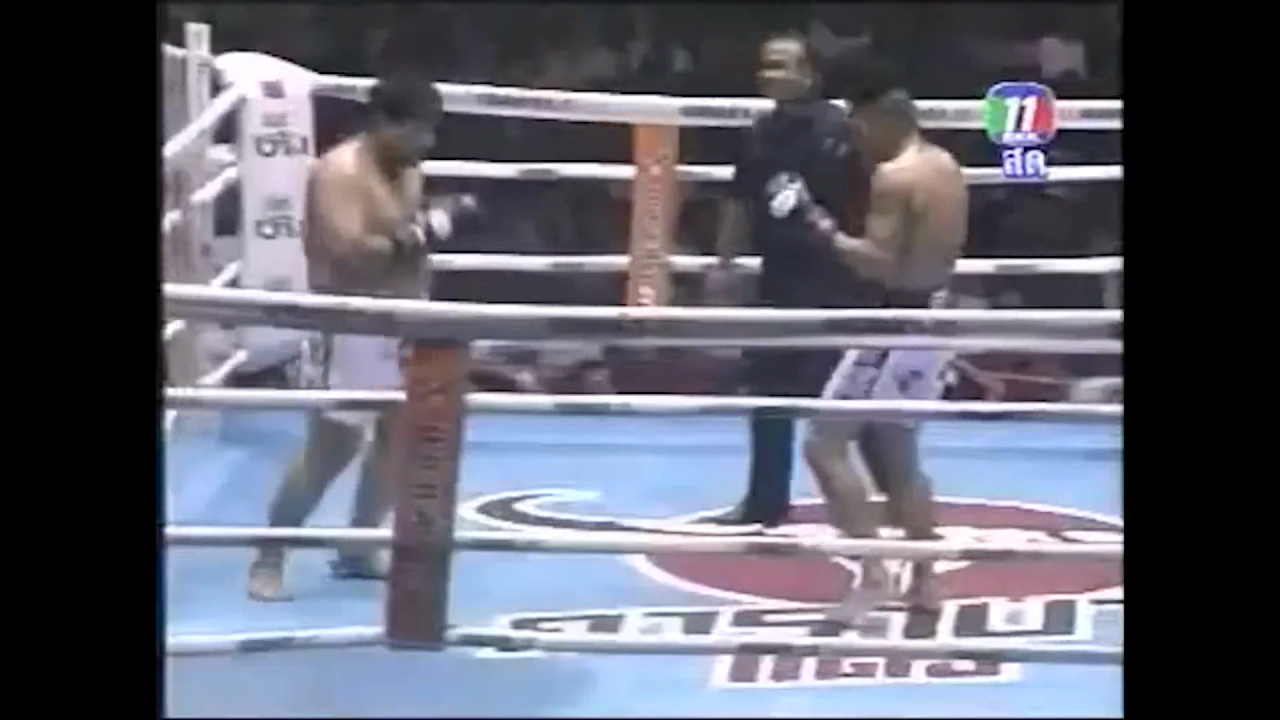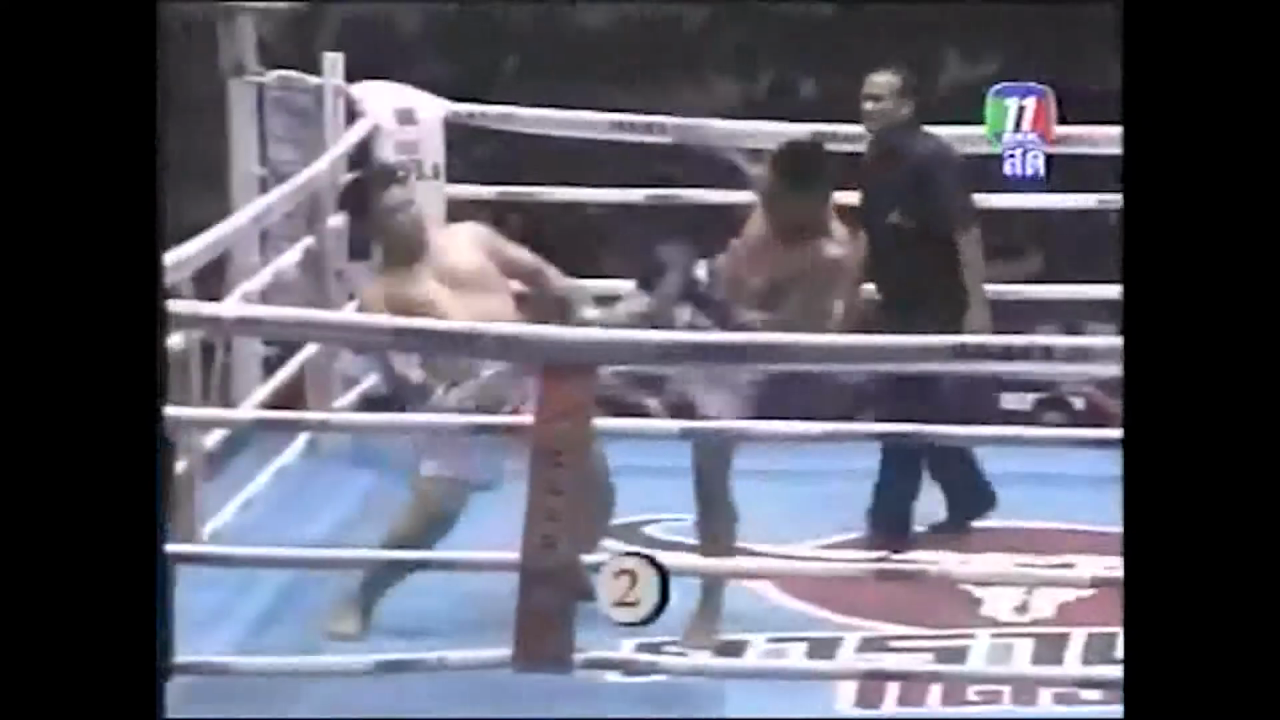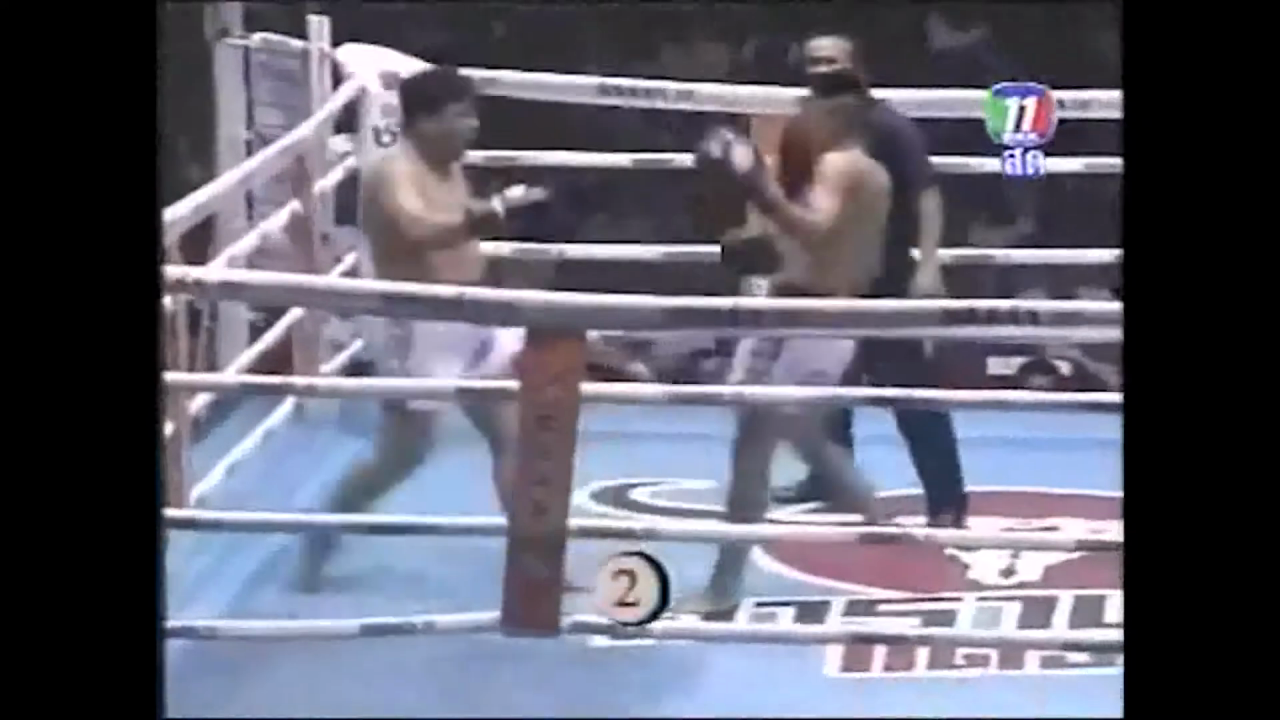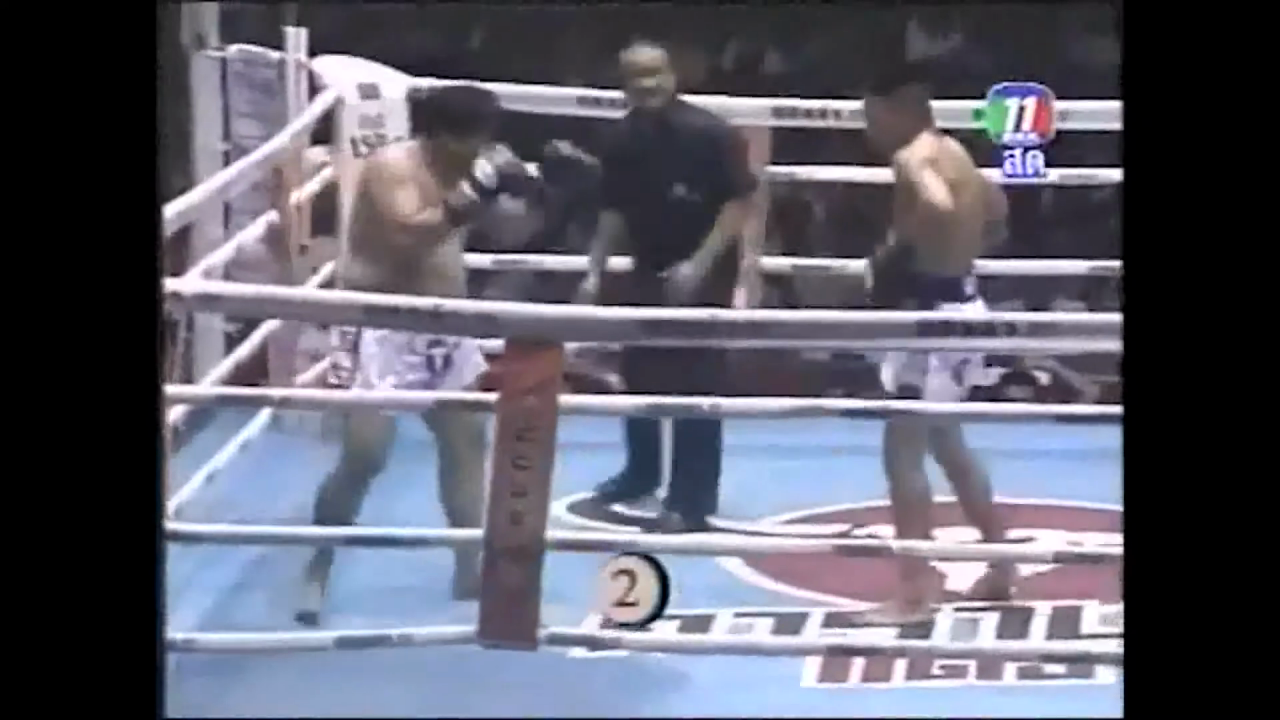
dt=1s
person 1, frame 1
left shoulder: (894, 177)
right shoulder: (947, 166)
left elbow: (877, 264)
left wrist: (818, 223)
left knee: (825, 449)
right knee: (897, 456)
left ankle: (874, 577)
right ankle: (923, 585)
person 1, frame 2
left shoulder: (833, 254)
right shoulder: (772, 199)
left elbow: (803, 328)
left wrist: (722, 308)
right hip: (701, 298)
left knee: (711, 478)
left ankle: (708, 610)
person 1, frame 3
left shoulder: (838, 166)
right shoulder: (876, 177)
left elbow: (817, 227)
left wrist: (756, 183)
left knee: (751, 449)
right knee: (810, 439)
left ankle: (724, 587)
person 1, frame 4
left shoulder: (911, 158)
right shoulder: (951, 150)
left elbow: (939, 211)
right elbow: (997, 209)
left wrist: (896, 247)
left hip: (936, 311)
right hip: (954, 304)
left knee: (902, 453)
right knee: (946, 441)
left ankle: (916, 592)
right ankle: (1000, 565)
person 2, frame 1
left shoulder: (403, 168)
right shoulder: (341, 172)
right elbow: (347, 253)
left wrist: (446, 220)
right wrist: (425, 231)
right hip: (353, 330)
left knee: (395, 441)
right knee: (331, 451)
left ankle: (356, 549)
right ankle: (269, 559)
person 2, frame 2
left shoulder: (469, 237)
right shoulder: (380, 294)
left elbow: (541, 273)
right elbow: (397, 367)
left wrist: (559, 297)
right wrist: (433, 397)
left hip: (531, 379)
right hip: (468, 400)
left knee: (595, 486)
right knee: (432, 514)
right ankle: (359, 599)
person 2, frame 3
left shoulder: (451, 169)
right shoulder: (390, 172)
right elbow: (419, 234)
right wrist: (498, 208)
left hip: (475, 322)
right hip: (426, 328)
left knee: (513, 435)
right knee: (401, 454)
right ankle: (321, 540)
person 2, frame 4
left shoulder: (460, 175)
right shoulder: (391, 167)
right elbow: (408, 236)
right wrist: (476, 191)
left hip: (443, 333)
right hip: (380, 331)
left knee: (467, 441)
right knee: (363, 454)
left ankle: (470, 571)
right ankle: (317, 571)
person 3, frame 1
left shoulder: (840, 132)
right shoulder: (765, 130)
left elbow: (866, 208)
right elbow: (742, 199)
right wrist: (723, 261)
left hip: (832, 281)
right hip: (777, 274)
right knee: (769, 387)
right ankle: (765, 500)
person 3, frame 2
left shoulder: (930, 157)
right shoulder: (877, 159)
left elbow: (967, 233)
left wrist: (978, 306)
left hip: (933, 304)
right hip: (897, 300)
left knee: (903, 408)
right knee: (918, 404)
left ankle: (889, 521)
right ankle: (971, 494)
person 3, frame 3
left shoulder: (887, 127)
left elbow: (926, 192)
left wrist: (928, 266)
left hip: (883, 276)
left knee: (910, 390)
left ankle: (948, 500)
right ankle: (830, 476)
person 3, frame 4
left shoulder: (709, 132)
right shoulder: (623, 139)
left elbow: (738, 203)
right elbow: (614, 210)
left wrist: (699, 265)
right wrist: (594, 271)
left hip: (700, 279)
right hip: (649, 273)
left knee: (695, 389)
right knee: (639, 377)
left ankle: (690, 501)
right ankle: (641, 471)
